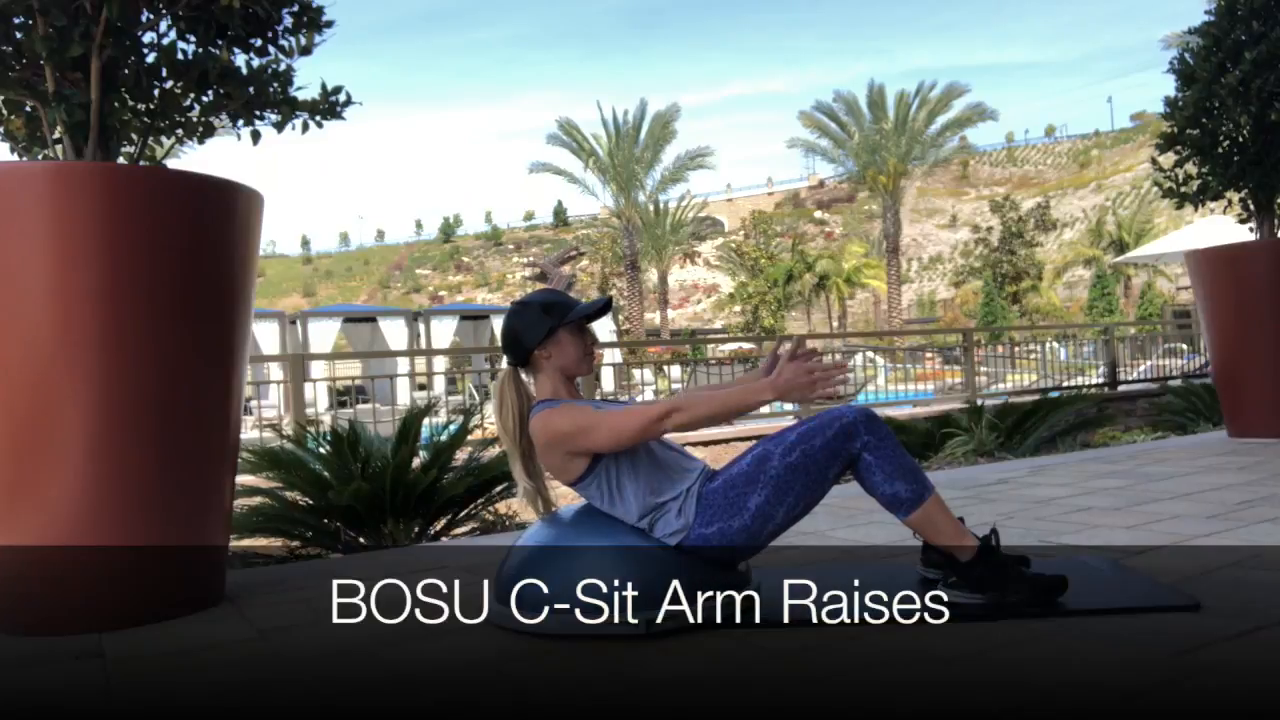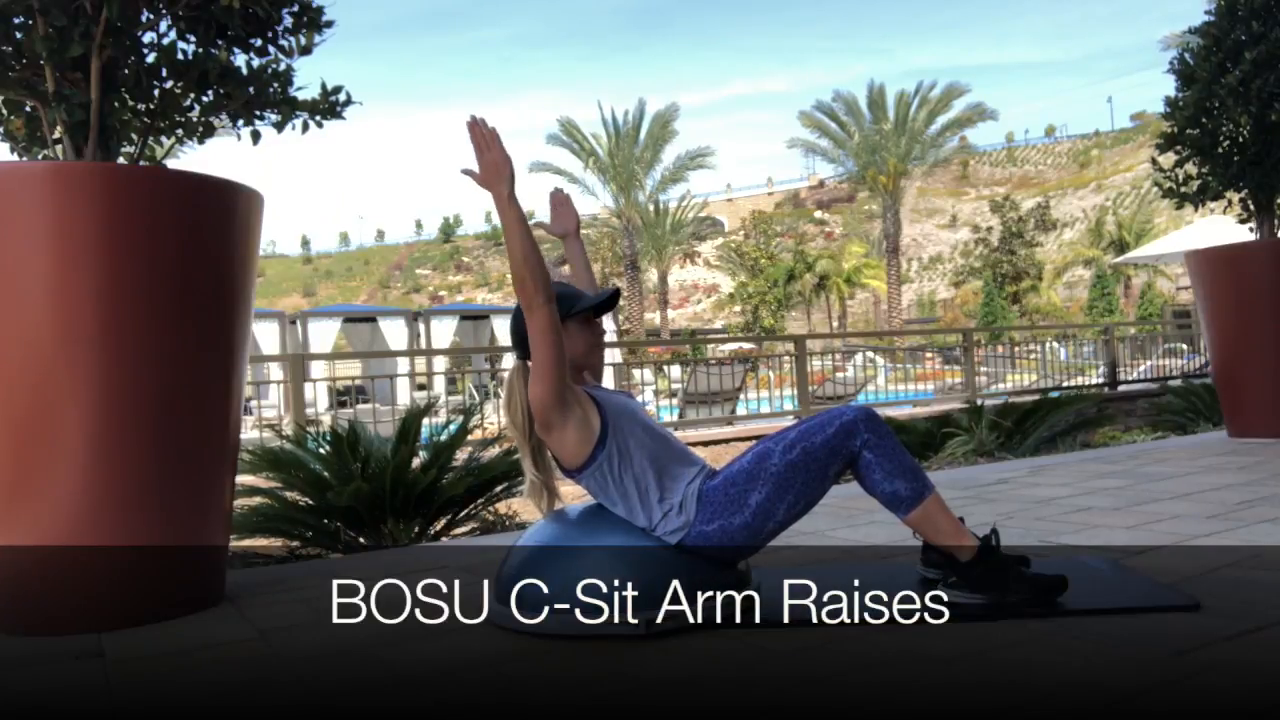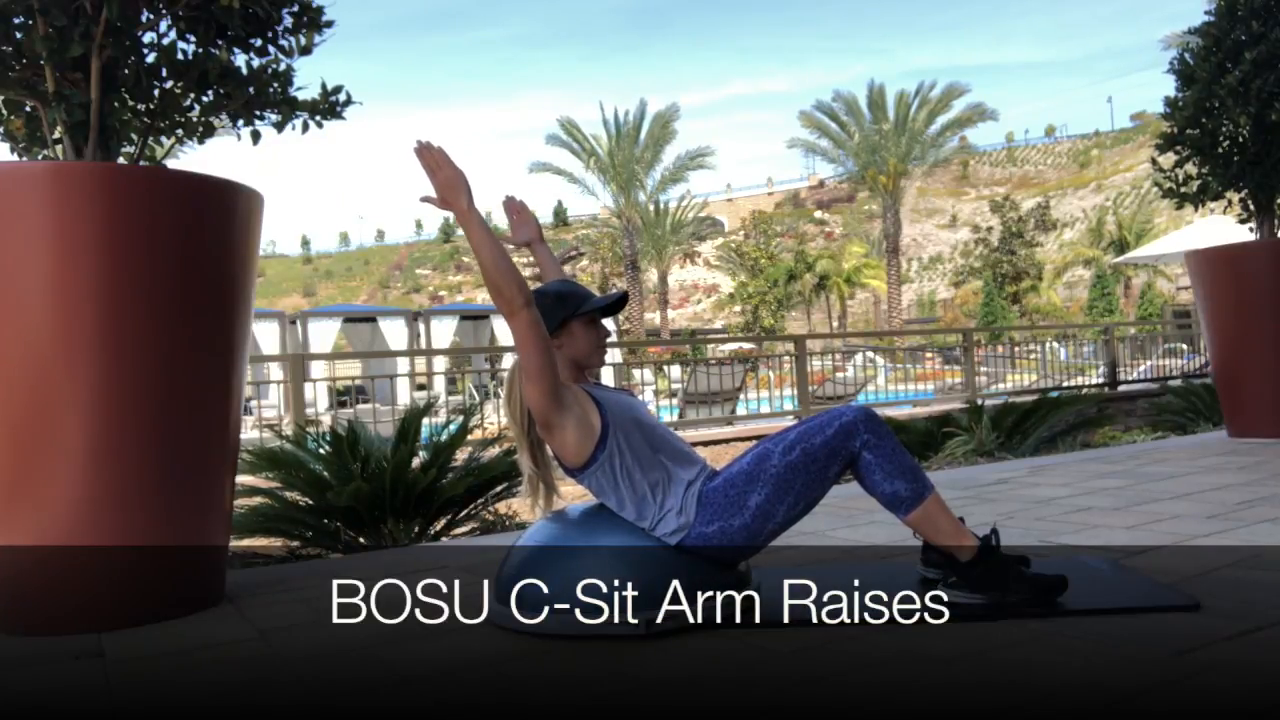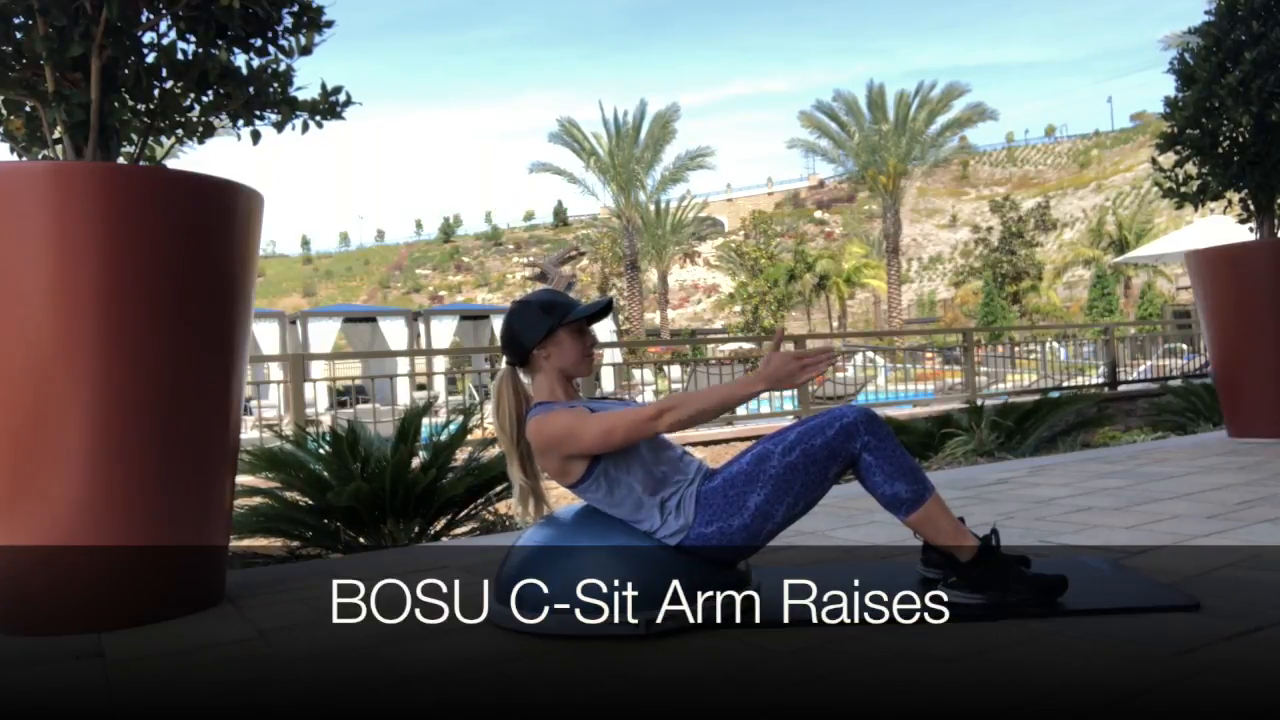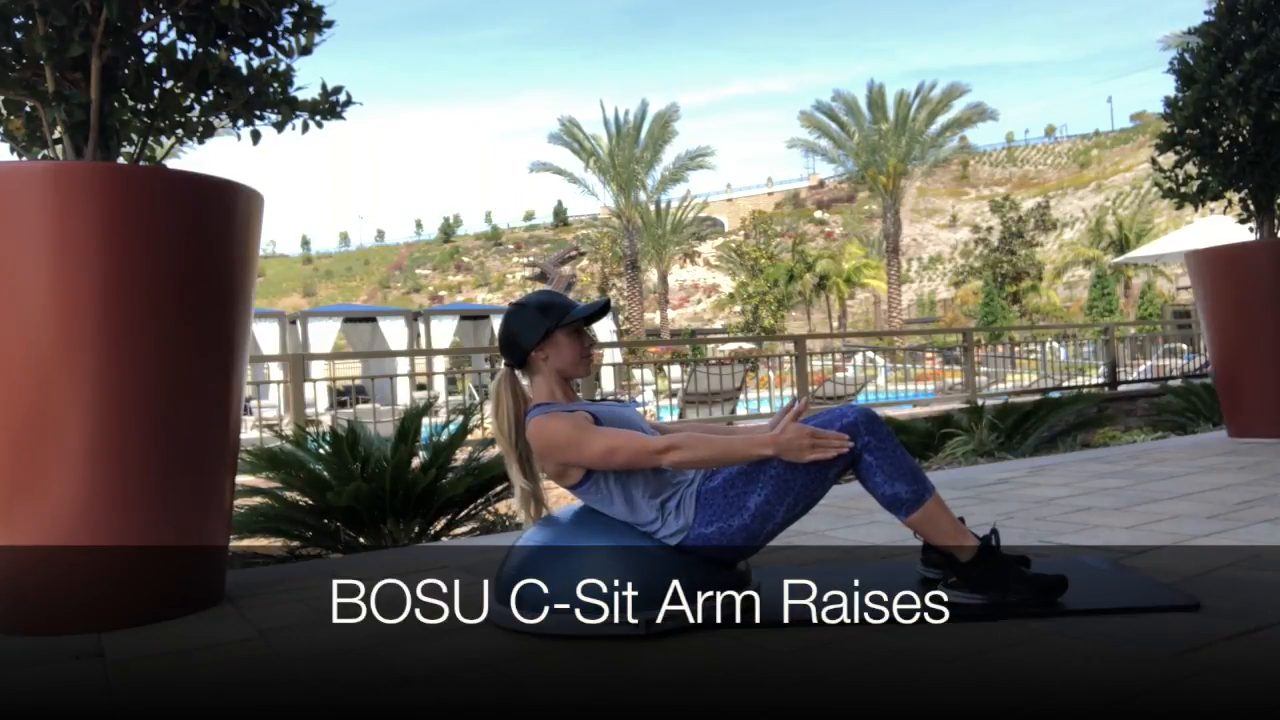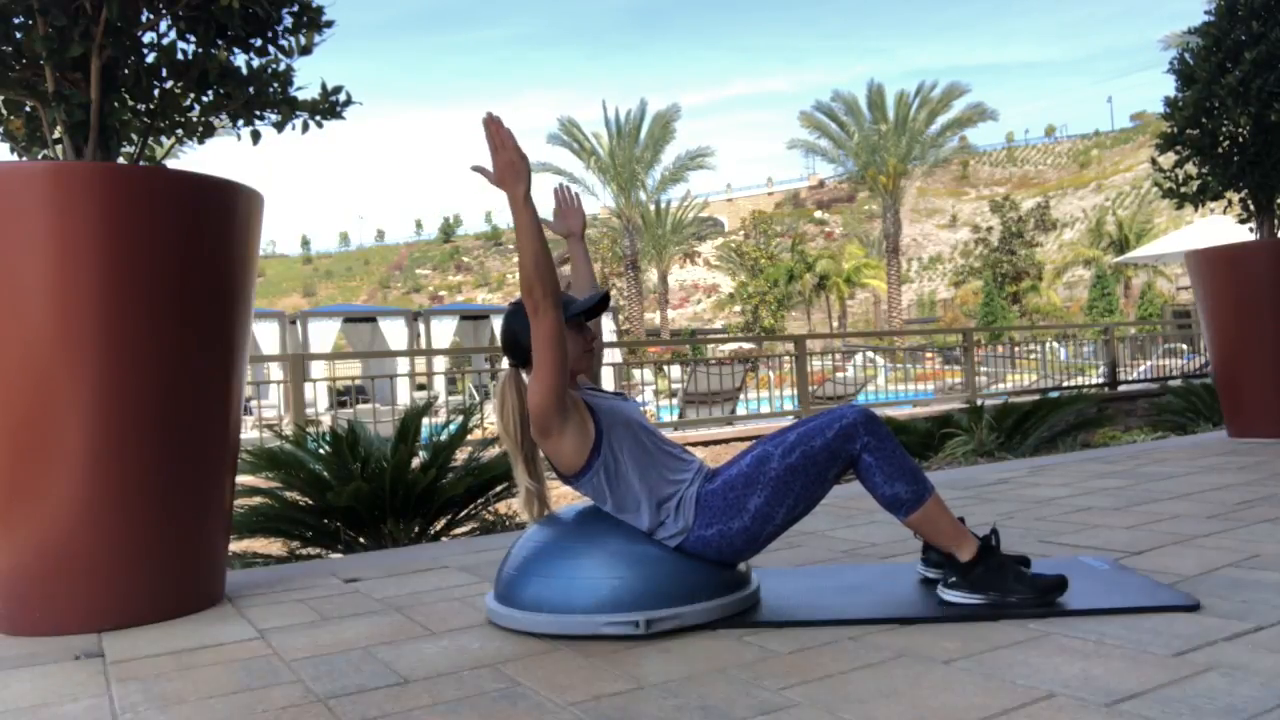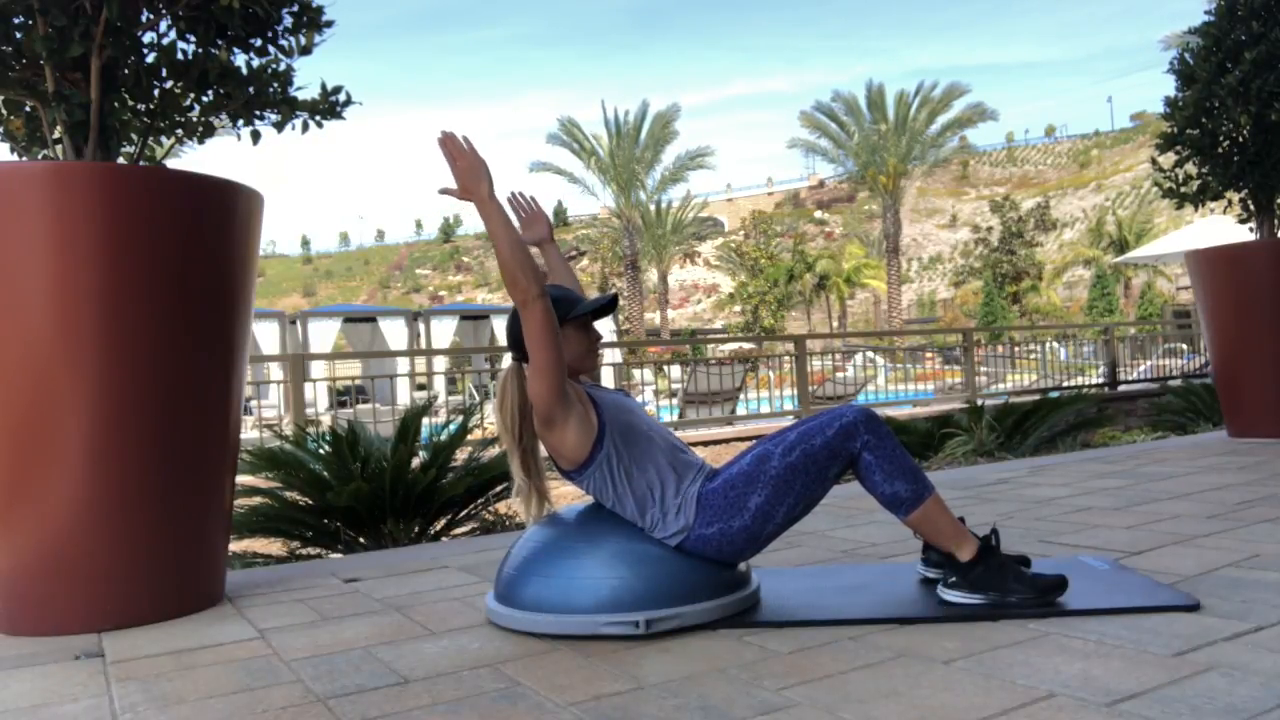
dt=0.7s
person 1, frame 1
left shoulder: (582, 411)
right shoulder: (552, 424)
left elbow: (684, 408)
right elbow: (664, 417)
left wrist: (761, 379)
right wrist: (770, 391)
left hip: (708, 500)
right hip: (702, 523)
left knee: (852, 428)
right knee: (853, 429)
left ankle: (951, 551)
right ankle: (973, 565)
person 1, frame 2
left shoulder: (584, 396)
right shoulder: (553, 409)
left elbow: (579, 309)
right elbow: (537, 303)
left wrist: (571, 238)
right wrist: (505, 192)
left hip: (711, 509)
right hip: (704, 523)
left knee: (854, 427)
right knee: (857, 427)
left ankle: (955, 551)
right ankle: (972, 563)
person 1, frame 3
left shoulder: (581, 395)
right shoulder: (556, 409)
left elbow: (566, 309)
right elbow: (519, 307)
left wrist: (537, 243)
right wrist: (464, 207)
left hip: (711, 507)
right hip: (706, 522)
left knee: (851, 427)
right knee: (856, 427)
left ankle: (956, 553)
right ankle: (972, 562)
person 1, frame 4
left shoulder: (577, 410)
right shoulder: (550, 428)
left elbow: (669, 411)
right elbow: (659, 416)
left wrist: (758, 378)
right wrist: (759, 380)
left hip: (707, 500)
right hip: (703, 522)
left knee: (852, 425)
right knee: (856, 428)
left ankle: (952, 552)
right ankle: (973, 565)
person 1, frame 5
left shoulder: (577, 413)
right shoulder: (548, 429)
left elbow: (671, 430)
right elbow: (661, 453)
left wrist: (762, 430)
right wrist: (769, 446)
left hip: (707, 502)
right hip: (702, 521)
left knee: (851, 426)
right knee: (857, 428)
left ankle: (950, 549)
right ankle: (973, 564)
person 1, frame 6
left shoulder: (579, 398)
right shoulder: (550, 414)
left elbow: (577, 314)
right elbow: (543, 306)
left wrist: (576, 239)
right wrist: (519, 193)
left hip: (710, 501)
right hip: (704, 524)
left knee: (851, 426)
right knee: (858, 430)
left ankle: (949, 551)
right ankle: (974, 566)
person 1, frame 7
left shoulder: (580, 397)
right shoulder: (554, 410)
left elbow: (570, 307)
right elbow: (532, 301)
left wrist: (547, 242)
right wrist: (484, 198)
left hip: (708, 501)
right hip: (705, 523)
left knee: (850, 427)
right knee: (855, 428)
left ankle: (948, 551)
right ankle: (973, 567)
